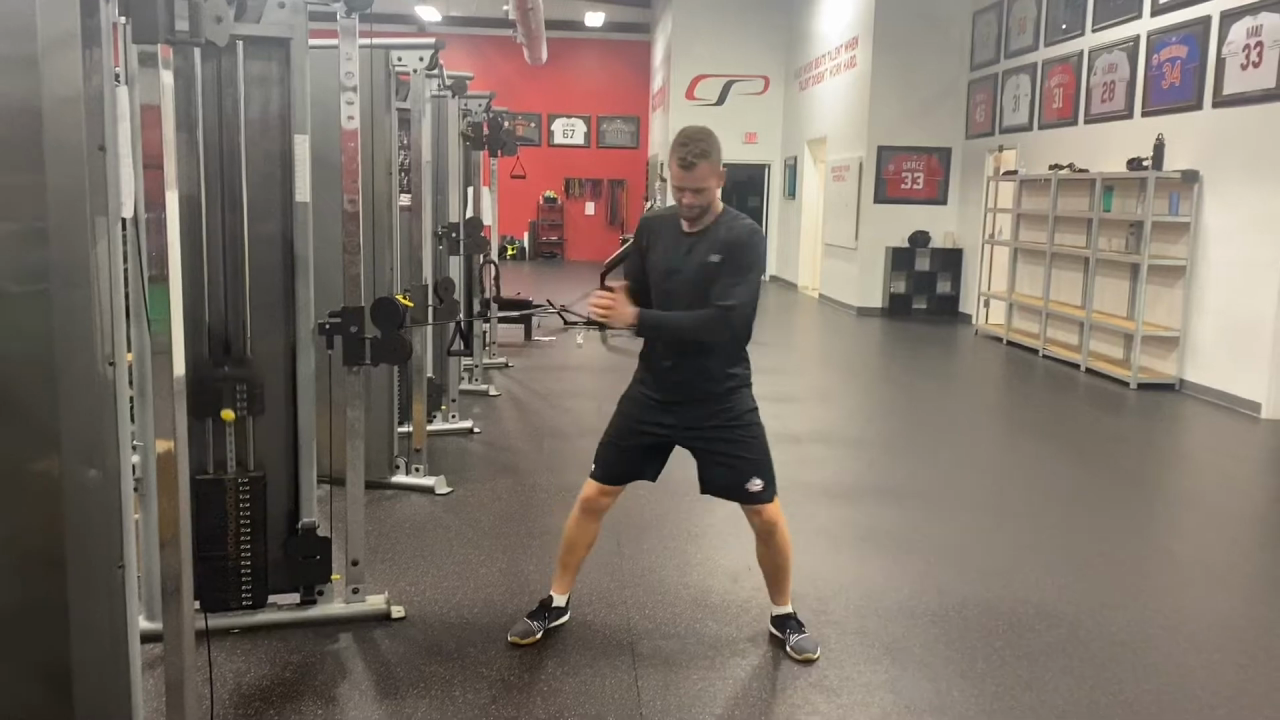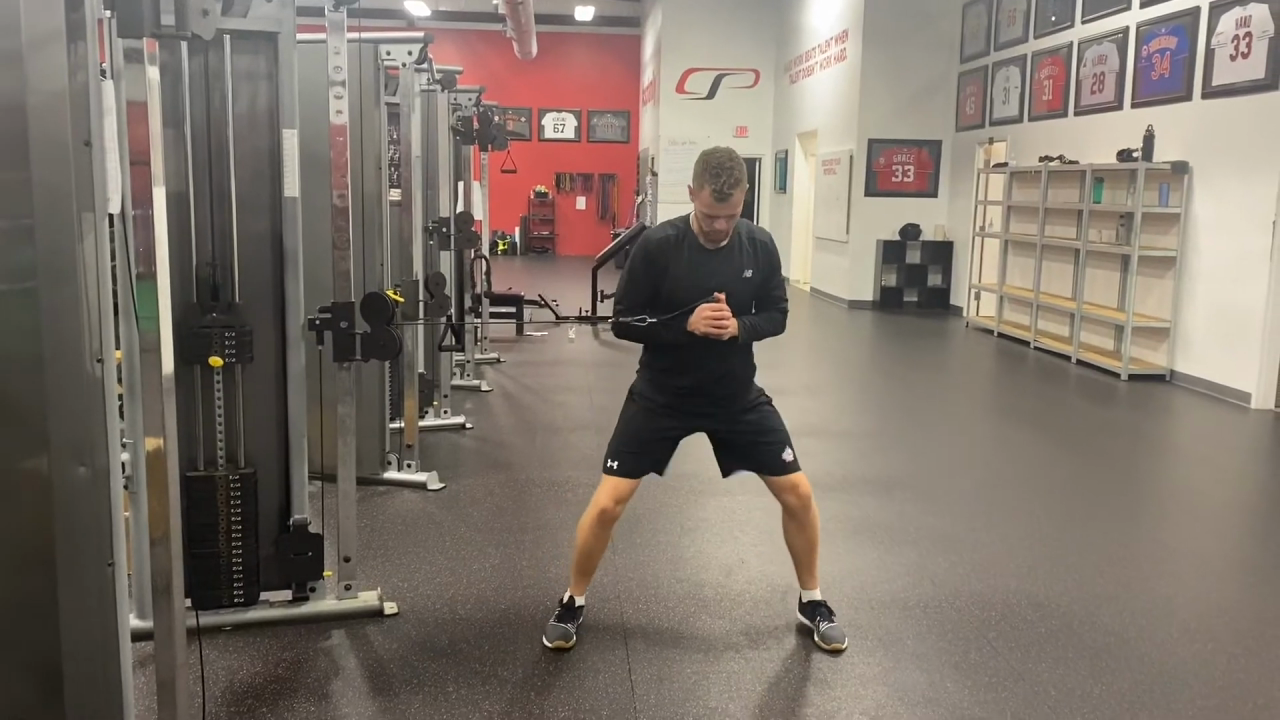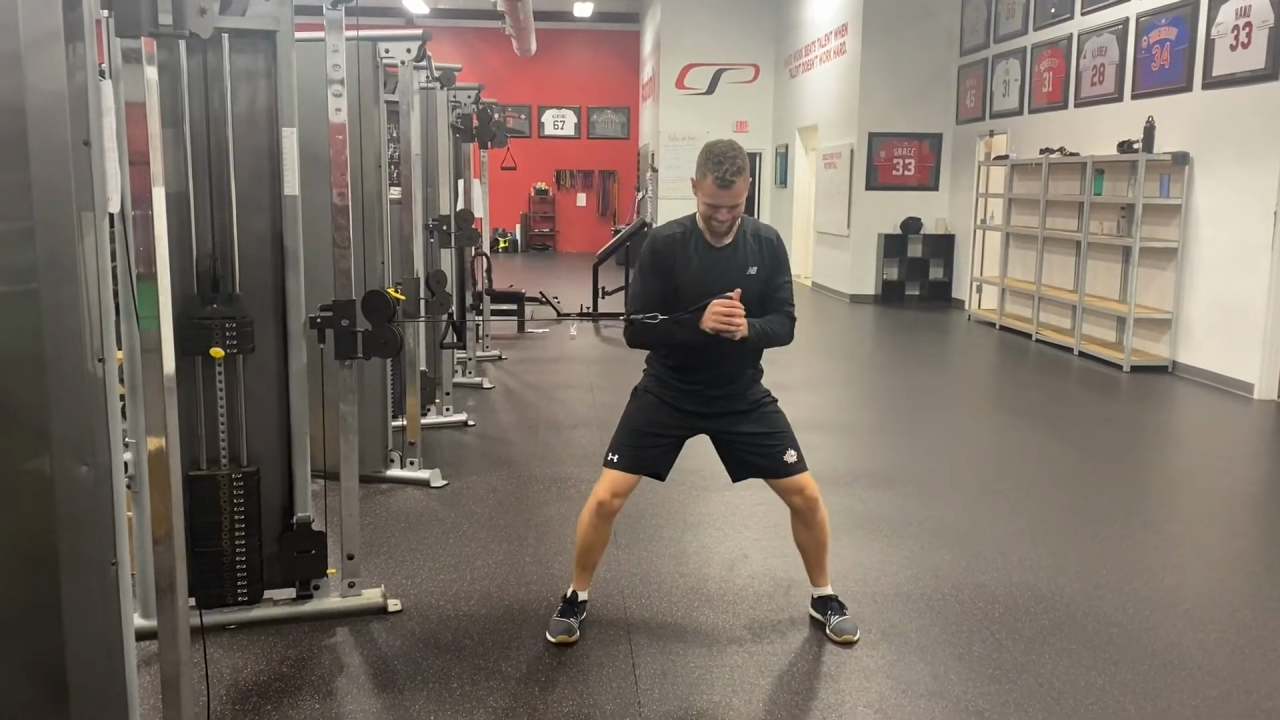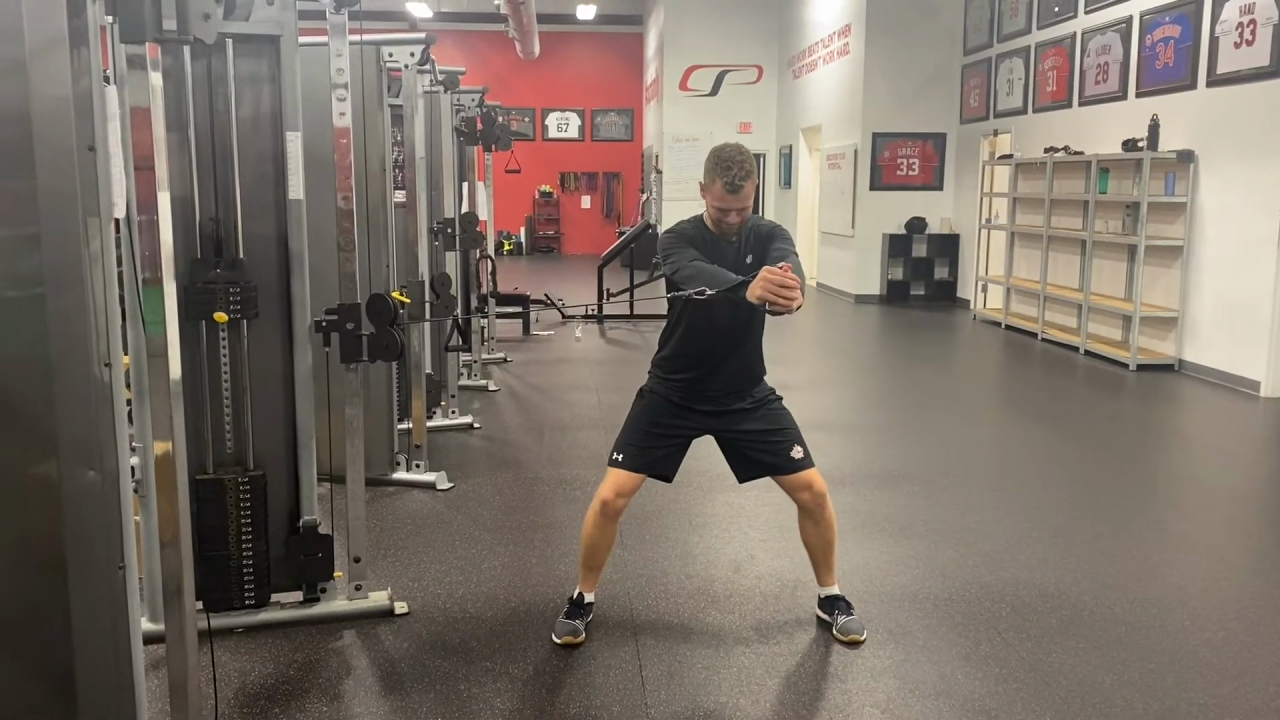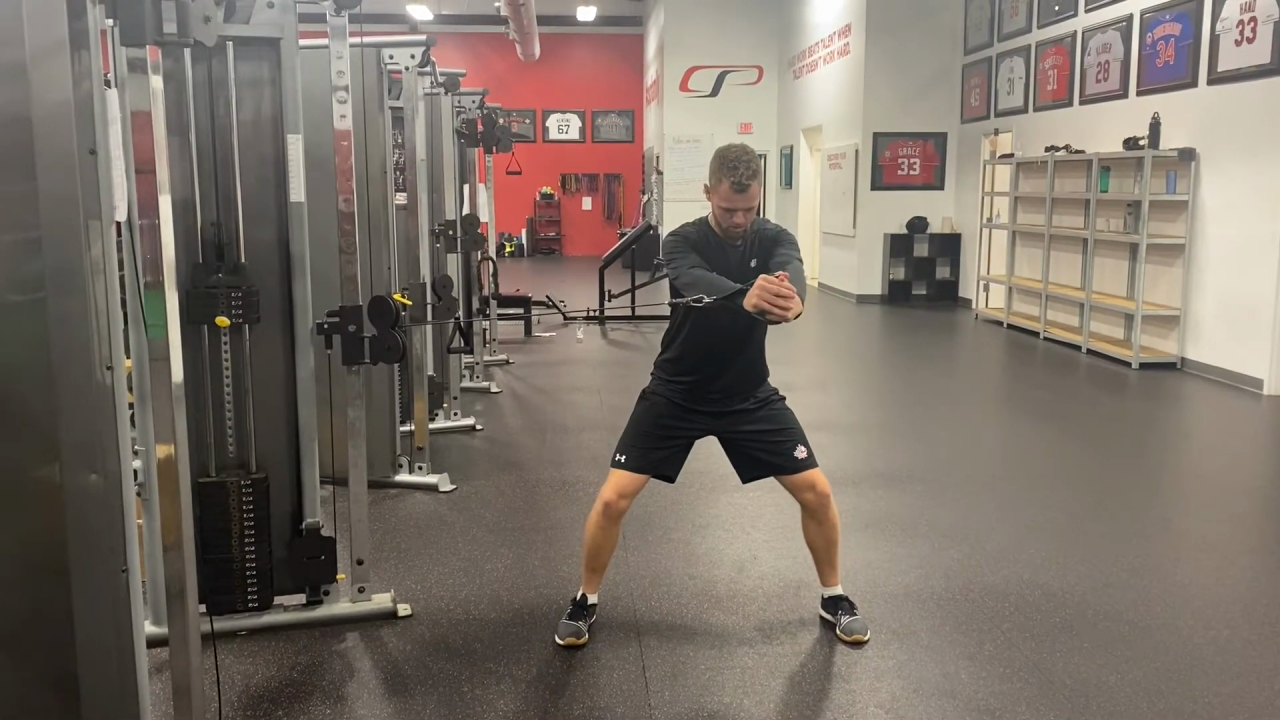
dt=1s
person 1, frame 1
left shoulder: (743, 238)
right shoulder: (653, 227)
left elbow: (724, 325)
right elbow: (635, 292)
left wrist: (638, 318)
right wrist: (614, 303)
left hip: (720, 402)
right hip: (653, 394)
left knee: (766, 515)
right knee: (594, 497)
left ankle: (783, 616)
right ankle: (556, 602)
person 1, frame 2
left shoulder: (759, 245)
right shoulder: (658, 245)
left elbow: (776, 315)
right elbow: (625, 321)
left wrist: (739, 326)
right wrist: (687, 324)
left hip: (736, 395)
right hip: (661, 394)
left knee: (798, 492)
right knee: (608, 503)
left ankle: (812, 602)
right ankle: (572, 603)
person 1, frame 3
left shoulder: (766, 243)
right shoulder: (664, 244)
left elbow: (784, 324)
right elbow: (637, 330)
left wrist: (747, 328)
right wrist: (699, 322)
left hip: (742, 395)
right hip: (666, 394)
left knee: (806, 496)
right knee: (606, 499)
left ankle: (823, 598)
right ankle: (576, 598)
person 1, frame 4
left shoulder: (769, 236)
right shoulder: (678, 239)
left elbow: (789, 271)
right elbow: (699, 277)
left wrist: (790, 290)
right wrist: (748, 288)
left hip: (746, 394)
right hip: (673, 393)
left knee: (813, 492)
right knee: (610, 498)
left ankle: (830, 597)
right ankle: (582, 599)
person 1, frame 5
left shoulder: (775, 240)
right shoulder: (682, 242)
left elbow: (791, 274)
right elbow: (698, 285)
left wrist: (790, 298)
right wrist: (747, 298)
left hip: (749, 395)
right hip: (676, 395)
left knee: (817, 493)
right knee: (612, 500)
left ankle: (833, 597)
right ankle: (586, 599)
